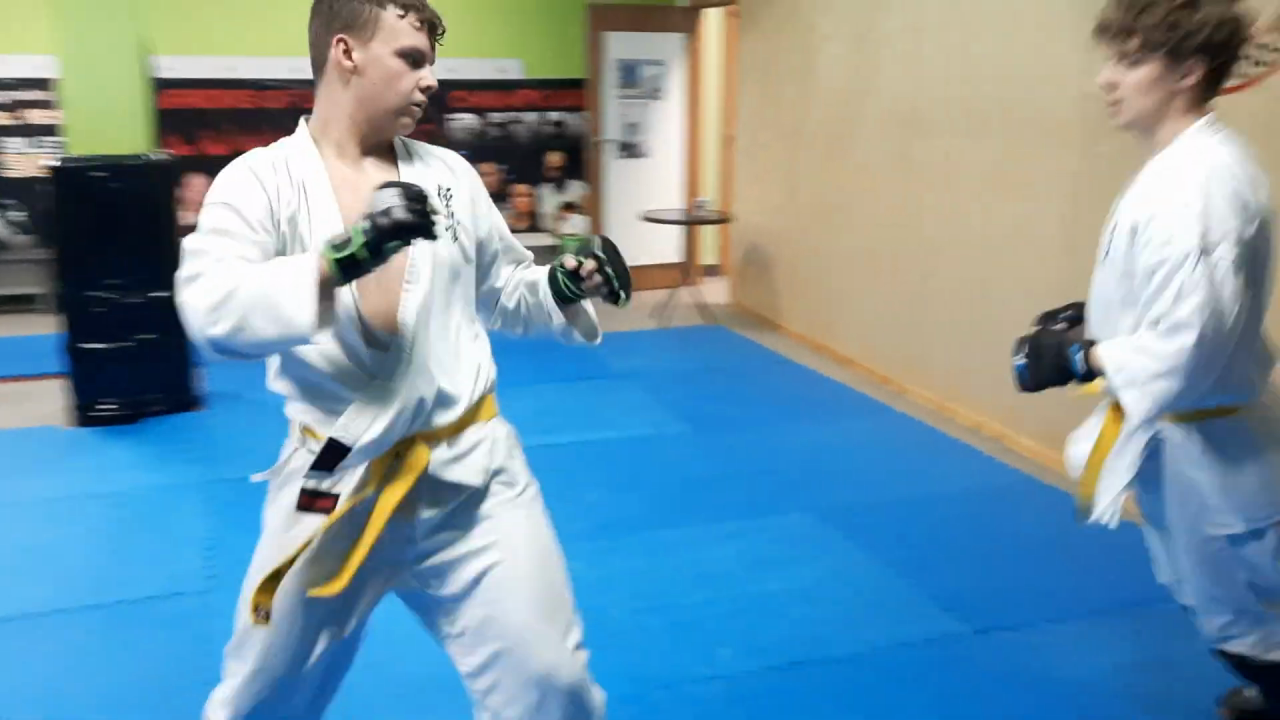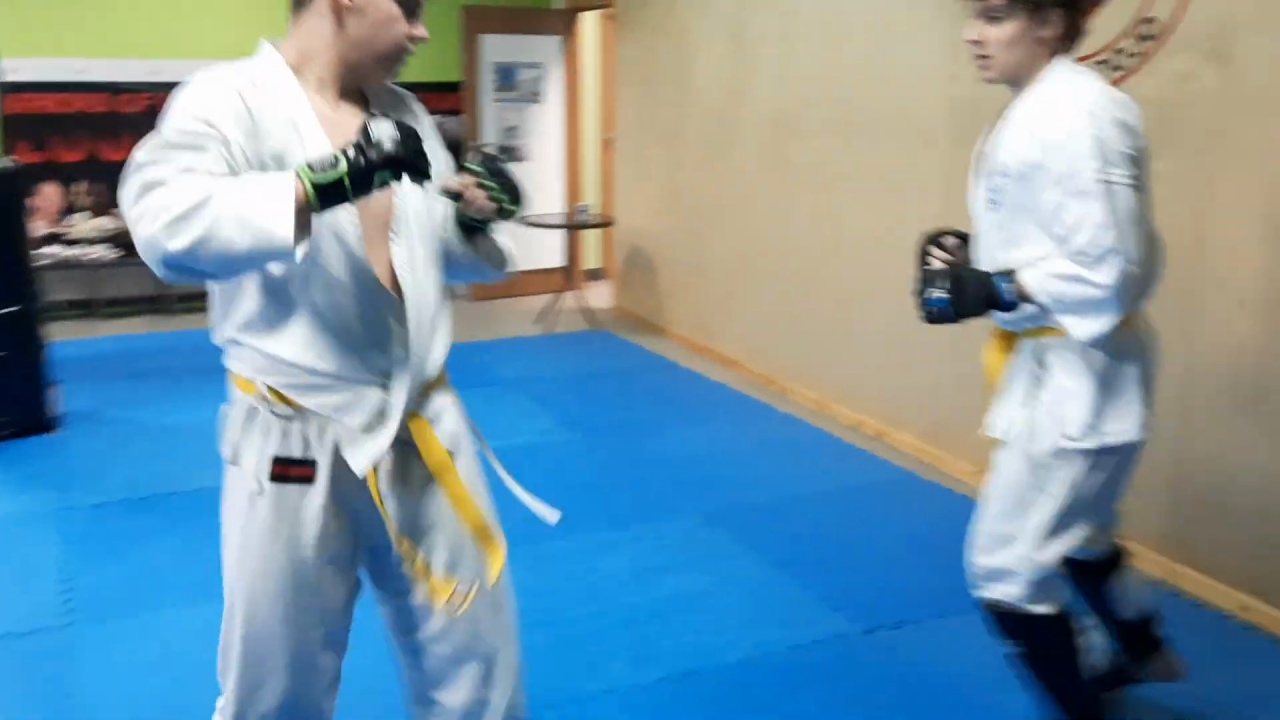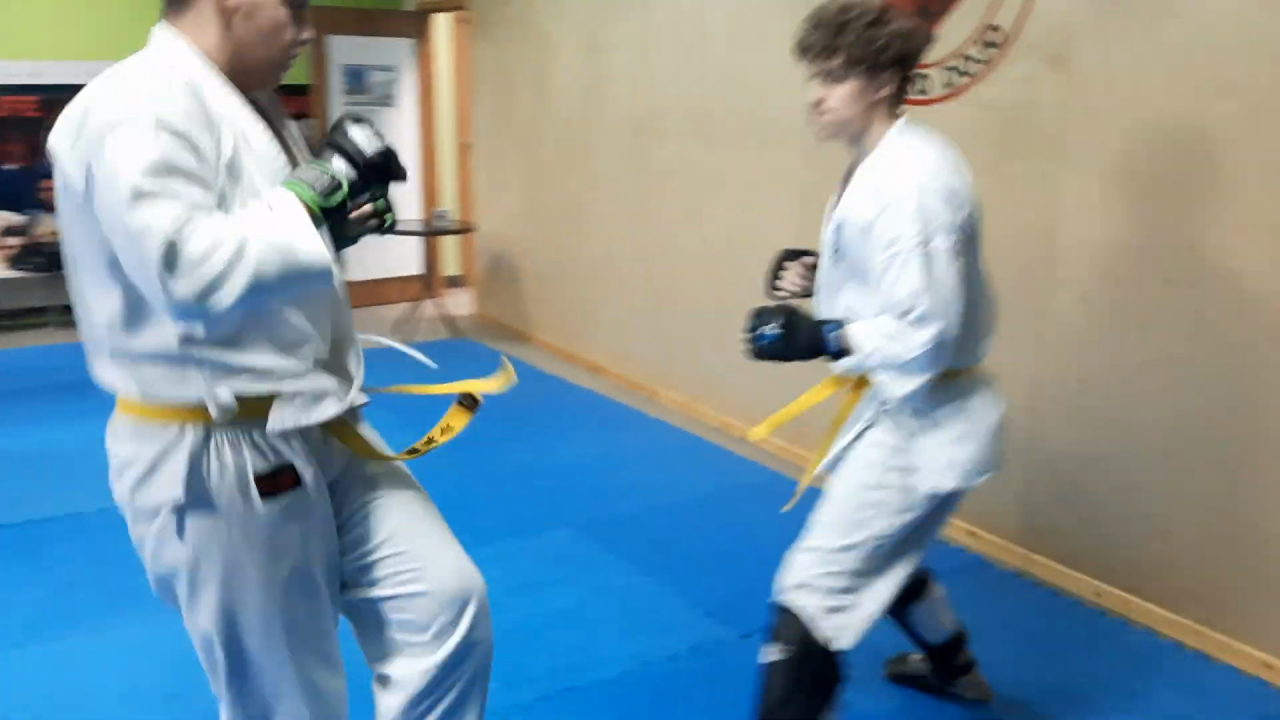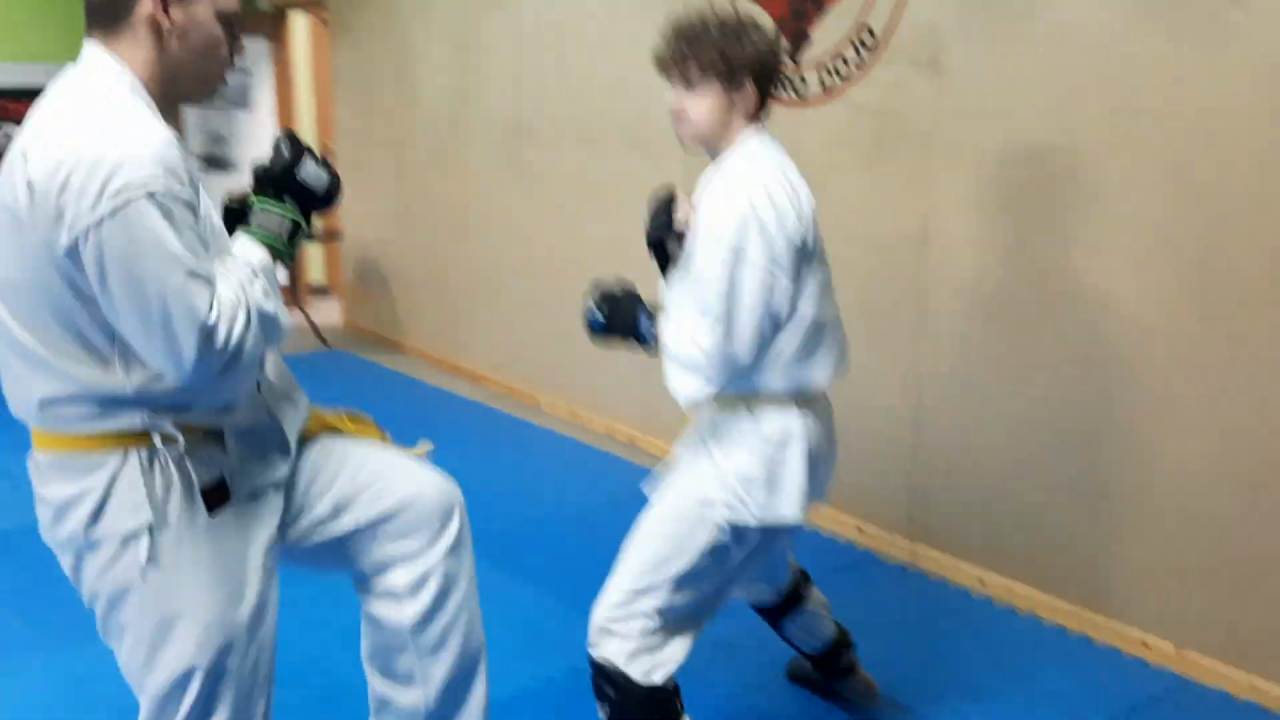
dt=0.2s
person 1, frame 1
left shoulder: (447, 174)
right shoulder: (258, 184)
left elbow: (510, 294)
right elbow: (214, 308)
left wrist: (575, 284)
right wrist: (351, 251)
left hip: (468, 471)
right hip: (336, 485)
person 1, frame 2
left shoulder: (401, 119)
right shoulder: (227, 101)
left elbow: (464, 259)
right elbow: (171, 227)
left wrist: (475, 218)
right wrist: (334, 178)
left hip: (417, 433)
right hip: (294, 452)
person 1, frame 3
left shoulder: (249, 111)
right shoulder: (138, 112)
right elbow: (194, 276)
left wrist: (341, 210)
right wrist: (324, 193)
left hip: (303, 440)
right hip: (214, 465)
left knee: (444, 613)
person 1, frame 4
left shoulder: (96, 119)
right shoulder: (120, 155)
right elbow: (208, 351)
left wrist: (238, 218)
right wrist: (273, 226)
left hip: (217, 445)
right hip: (146, 491)
left knee: (416, 507)
person 2, frame 1
left shoulder: (1201, 190)
right shoulder: (1178, 169)
left elbow: (1185, 352)
left wrist: (1076, 359)
right wrist: (1086, 317)
left hip: (1205, 448)
right hip: (1183, 436)
right knee: (1209, 578)
person 2, frame 2
left shoulder: (1081, 116)
right shoulder: (1041, 110)
left elbow: (1113, 268)
left wrist: (992, 292)
right wrist: (968, 252)
left hip: (1079, 373)
right hip: (1062, 364)
left knee: (1004, 566)
right knee: (1073, 529)
right ankle: (1140, 645)
person 2, frame 3
left shoulder: (914, 179)
right shoulder: (885, 169)
left elbow: (928, 329)
left wrist: (816, 337)
right wrist: (817, 277)
left hip: (930, 419)
right hip: (906, 410)
left knee: (814, 586)
right knee: (884, 550)
person 2, frame 4
left shoulder: (745, 193)
right shoulder: (755, 174)
left elbow: (718, 348)
left wrist: (638, 323)
right wrist: (685, 263)
left hip: (752, 442)
right hip: (769, 428)
left knee: (627, 627)
right knee: (755, 567)
